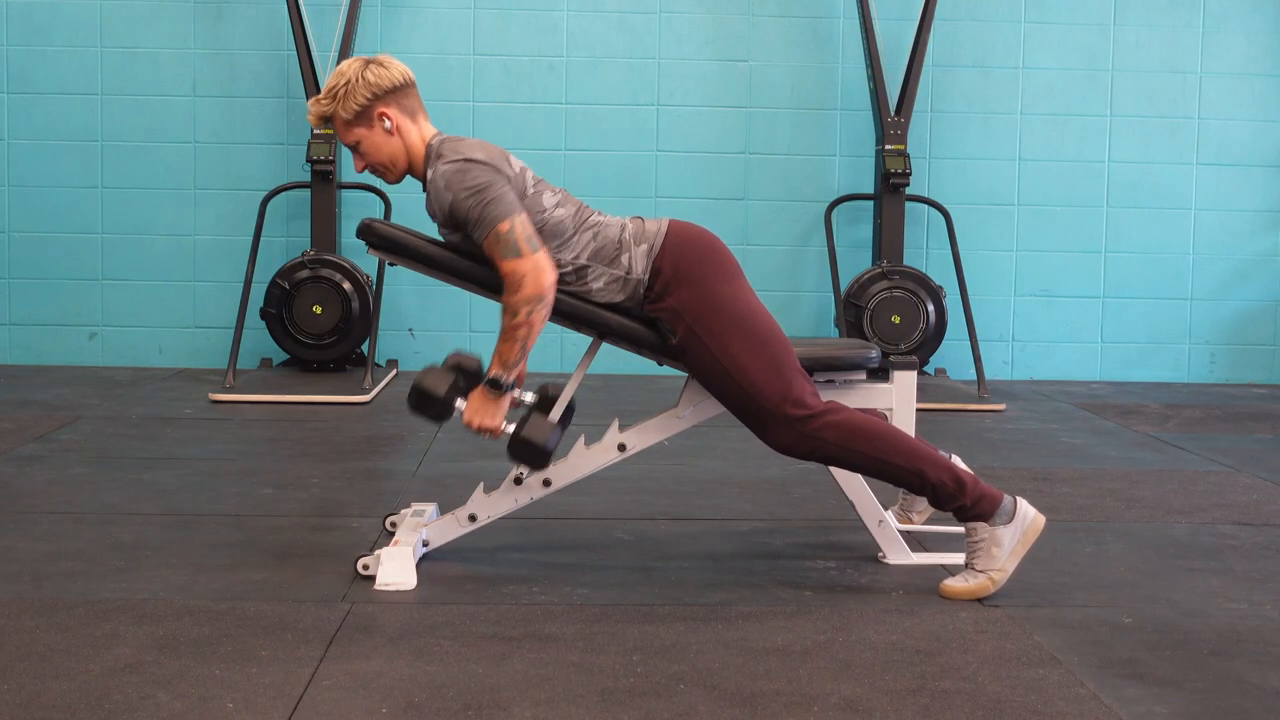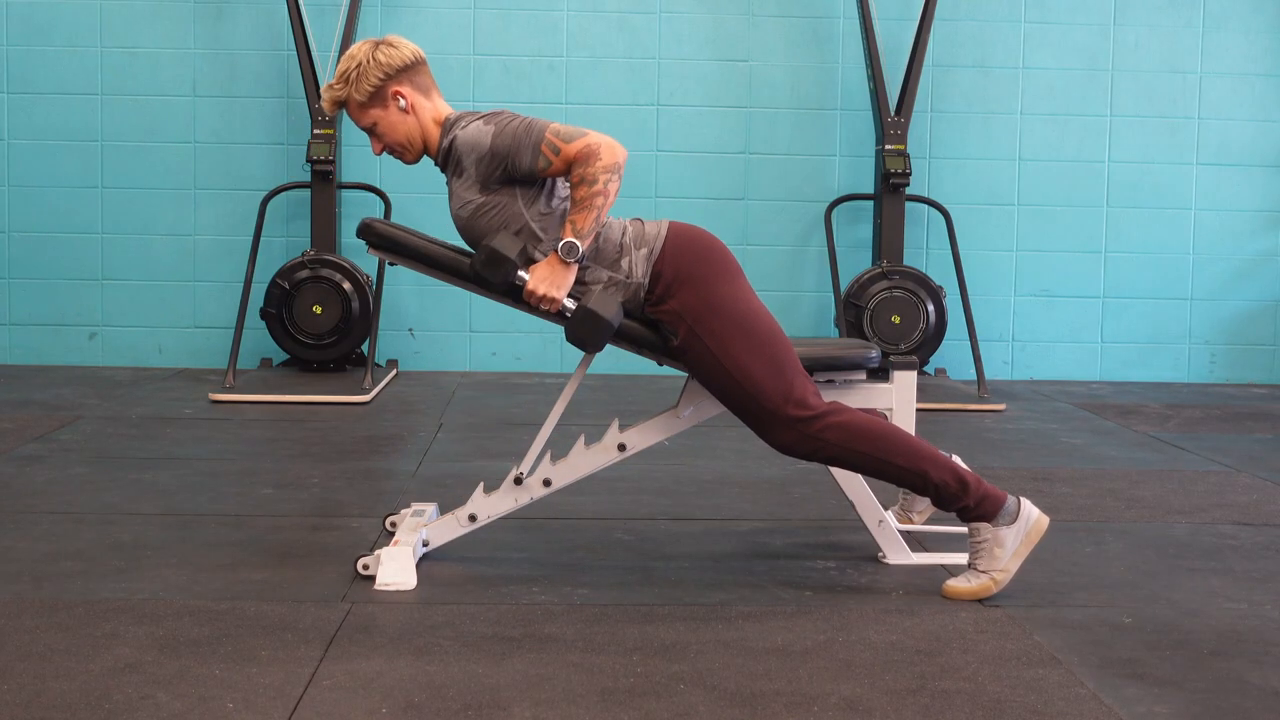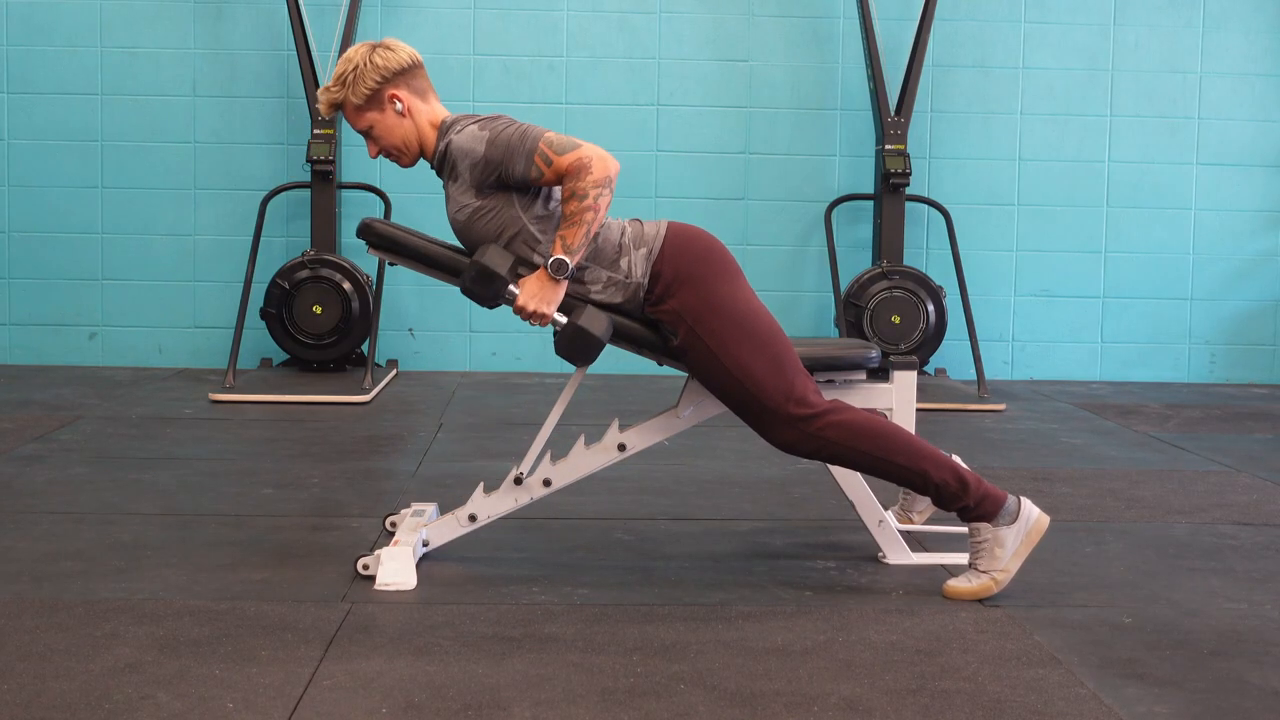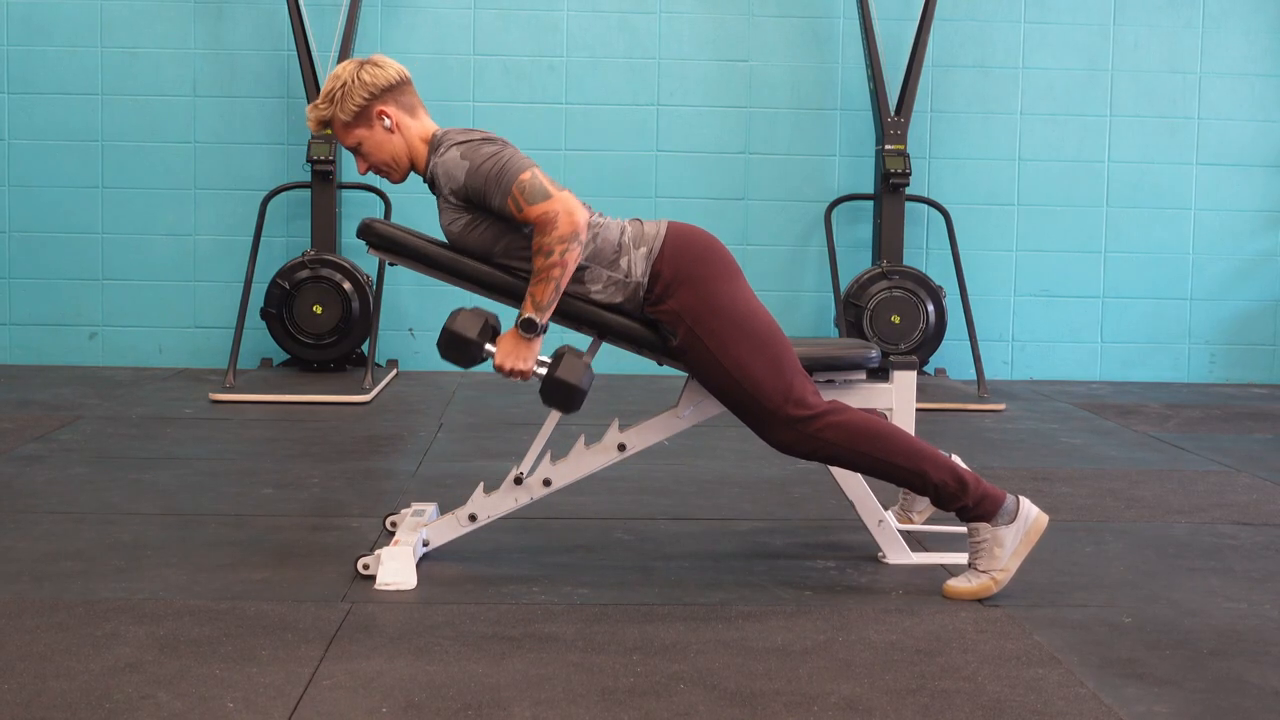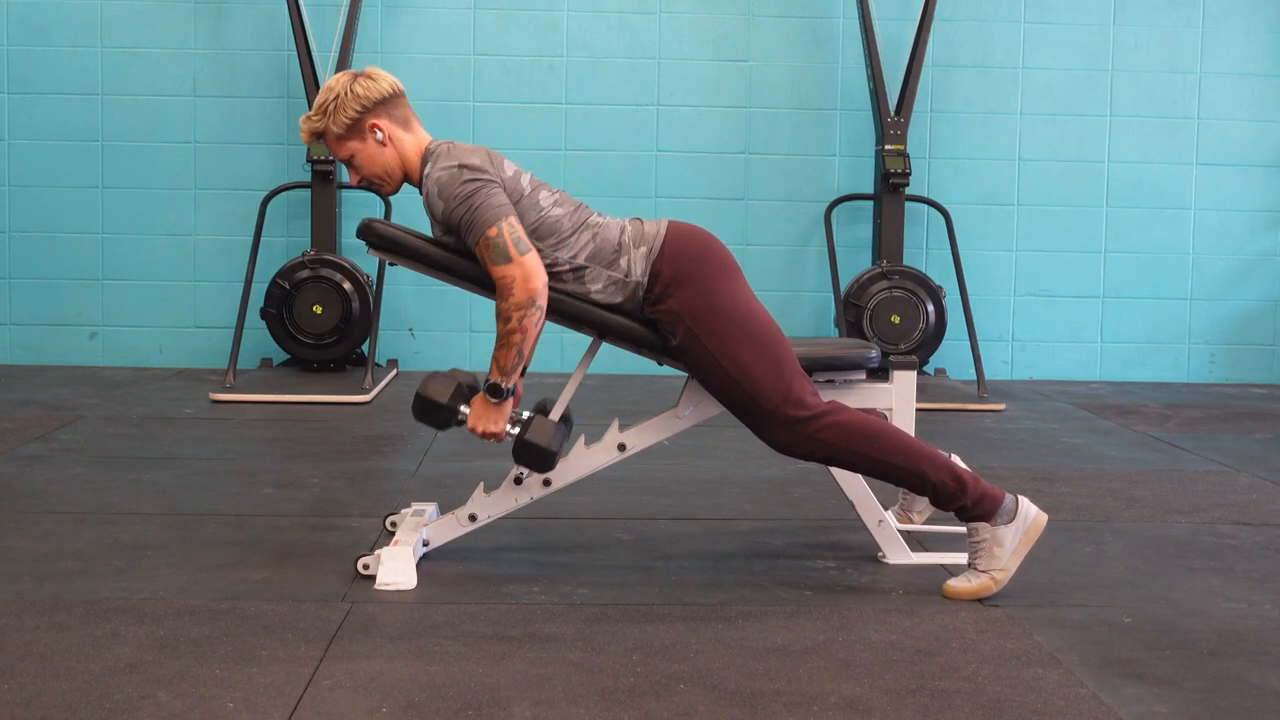
dt=0.4s
person 1, frame 1
left shoulder: (455, 172)
right shoulder: (451, 171)
left elbow: (537, 277)
right elbow: (529, 265)
left wrist: (497, 383)
right wrist: (500, 360)
left hip: (674, 270)
right hip: (668, 269)
left knee: (793, 415)
right knee: (783, 410)
left ankle: (994, 512)
right ankle: (930, 468)
person 1, frame 2
left shoulder: (480, 136)
right shoulder: (463, 156)
left elbow: (603, 153)
left wrist: (563, 260)
left hip: (673, 272)
right hip: (664, 273)
left knee: (796, 416)
right knee: (786, 407)
left ankle: (998, 512)
right ankle: (929, 471)
person 1, frame 3
left shoulder: (473, 139)
right shoulder: (458, 160)
left elbow: (596, 166)
left wrist: (553, 272)
left hip: (673, 273)
right hip: (664, 272)
left knee: (796, 415)
right knee: (787, 410)
left ankle: (997, 512)
right ankle: (930, 471)
person 1, frame 4
left shoulder: (459, 158)
right shoulder: (453, 167)
left elbow: (565, 222)
left wrist: (526, 331)
left hip: (674, 273)
right hip: (667, 269)
left knee: (795, 416)
right knee: (785, 411)
left ankle: (997, 512)
right ankle: (931, 474)
person 1, frame 5
left shoulder: (450, 178)
right shoulder: (456, 166)
left elbow: (528, 287)
right elbow: (526, 279)
left wrist: (497, 393)
right wrist: (510, 379)
left hip: (675, 274)
right hip: (668, 264)
left knee: (794, 417)
right knee: (784, 408)
left ankle: (996, 511)
right ankle: (926, 470)
